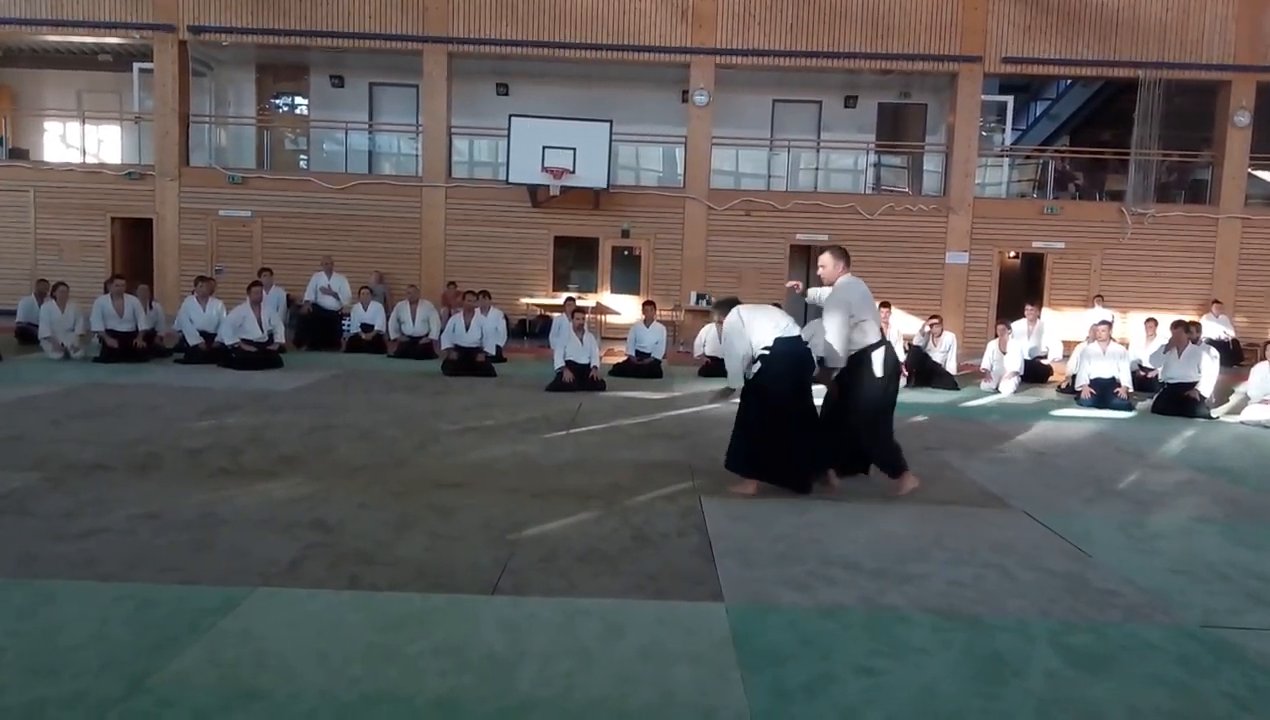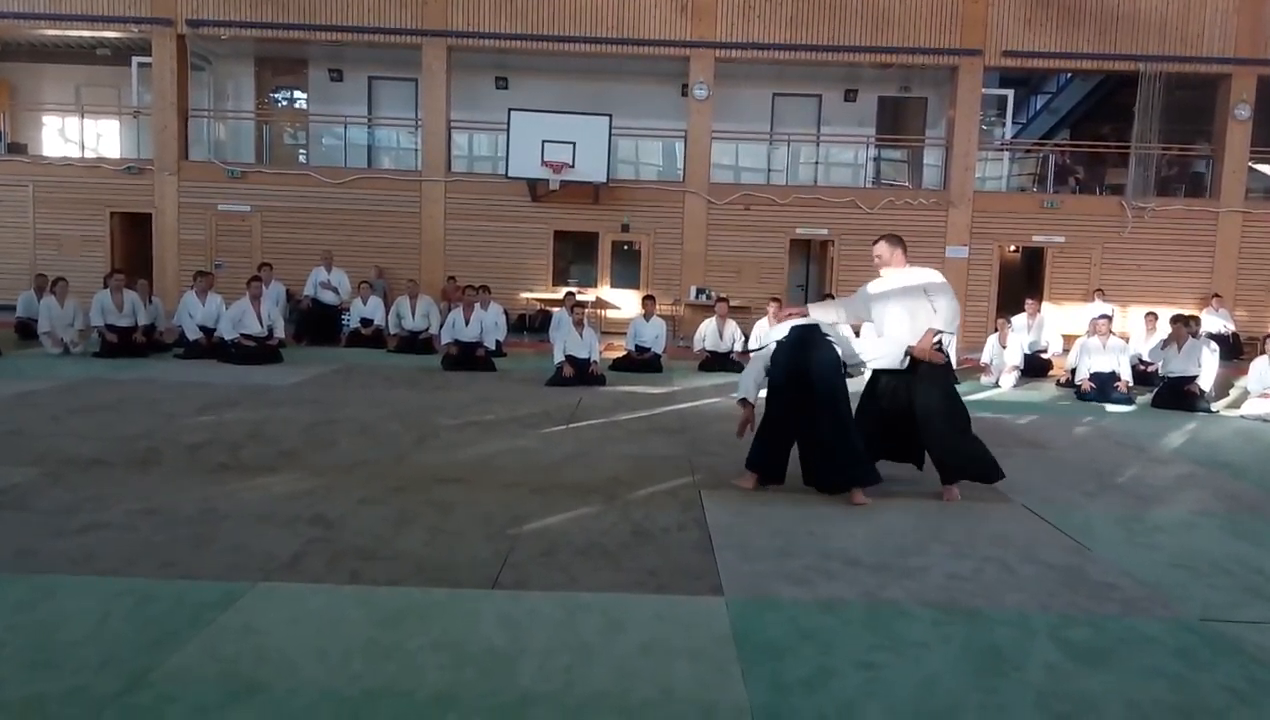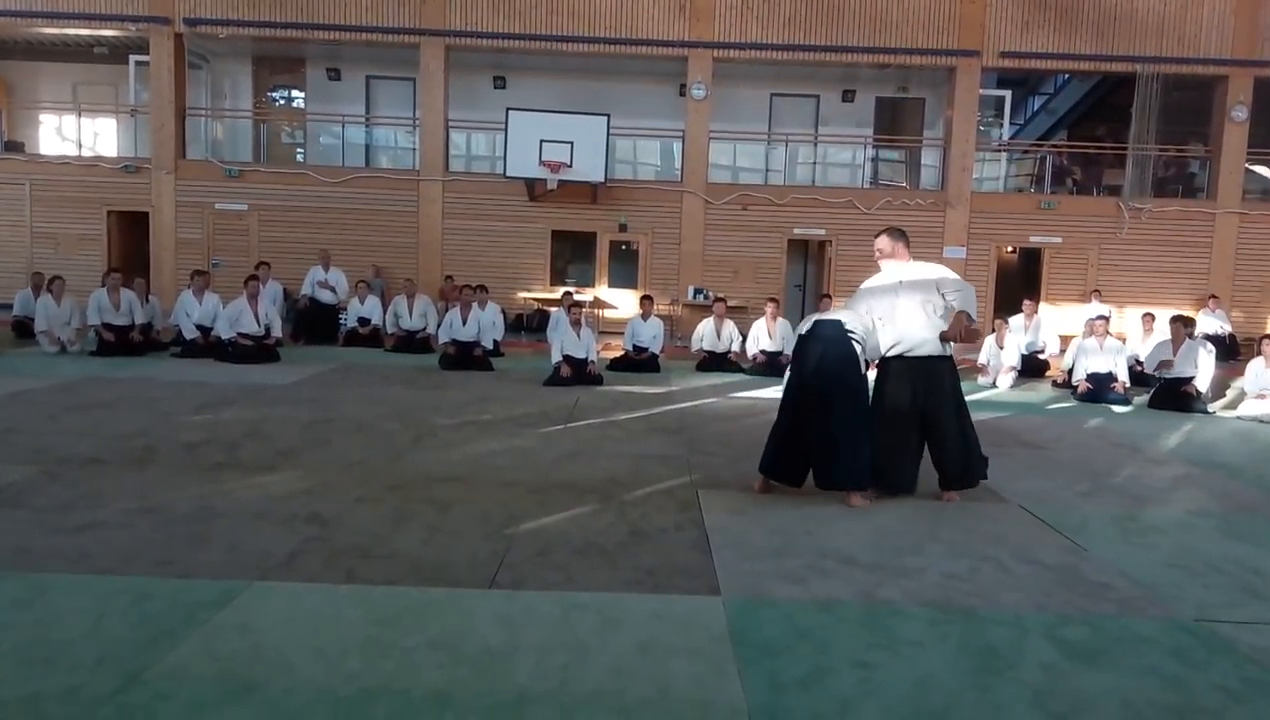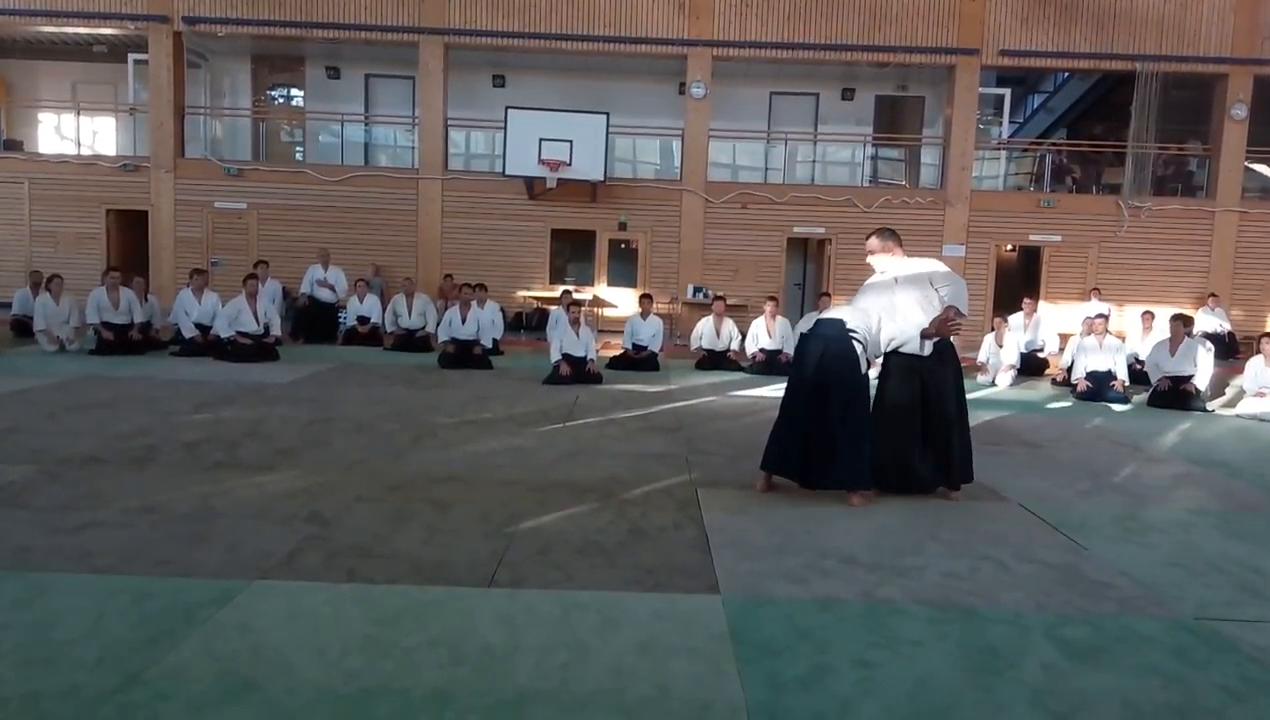
dt=0.3s
person 1, frame 1
left shoulder: (841, 293)
right shoulder: (853, 286)
left elbow: (836, 338)
left wrist: (828, 372)
right wrist: (805, 291)
left hip: (871, 363)
right hip: (873, 359)
left knee: (868, 424)
right knee: (840, 417)
left ankle: (902, 475)
right ankle: (836, 467)
person 1, frame 2
left shoulder: (928, 278)
right shoulder: (874, 289)
left elbow: (948, 308)
right elbow: (844, 309)
left wrist: (928, 339)
right wrist: (806, 311)
left hip: (928, 365)
right hip: (889, 369)
left knee: (941, 424)
right knee: (870, 423)
left ankle: (950, 481)
person 1, frame 3
left shoulder: (934, 273)
right shoulder: (873, 285)
left elbow: (964, 293)
left wrist: (959, 317)
left hip: (935, 361)
right hip: (896, 365)
left knee: (945, 423)
right knee: (891, 426)
left ankle: (951, 483)
right ankle: (888, 483)
person 1, frame 4
left shoulder: (928, 268)
right shoulder: (872, 287)
left elbow: (955, 288)
left wrist: (948, 313)
left hip: (938, 356)
right hip: (900, 360)
left knee: (944, 419)
right knee: (893, 421)
left ankle: (949, 480)
right ankle: (894, 479)
person 2, frame 1
left shoulder: (733, 318)
right shoulder: (762, 312)
left elbow: (737, 356)
left wrist: (733, 386)
left hip: (776, 360)
right hip: (800, 355)
left knee: (754, 417)
right knee: (799, 416)
left ankle: (752, 480)
right ankle: (809, 474)
person 2, frame 2
left shoulder: (775, 334)
right shoulder: (828, 330)
left elbow: (753, 372)
left wrist: (747, 405)
left hip: (788, 354)
right hip: (825, 354)
left knee: (777, 417)
right knee: (838, 423)
left ankle: (756, 476)
right ankle: (855, 489)
person 2, frame 3
left shoulder: (815, 321)
right shoulder: (866, 323)
left elbow: (794, 367)
left hip: (810, 346)
right hip: (844, 350)
left knee: (792, 416)
right knee: (851, 421)
left ankle: (766, 479)
right ankle: (854, 491)
person 2, frame 4
left shoulder: (830, 314)
right shoulder: (874, 320)
left hip: (811, 343)
right hip: (845, 347)
left knee: (793, 412)
right knee: (853, 420)
left ankle: (766, 478)
right ankle: (855, 489)
